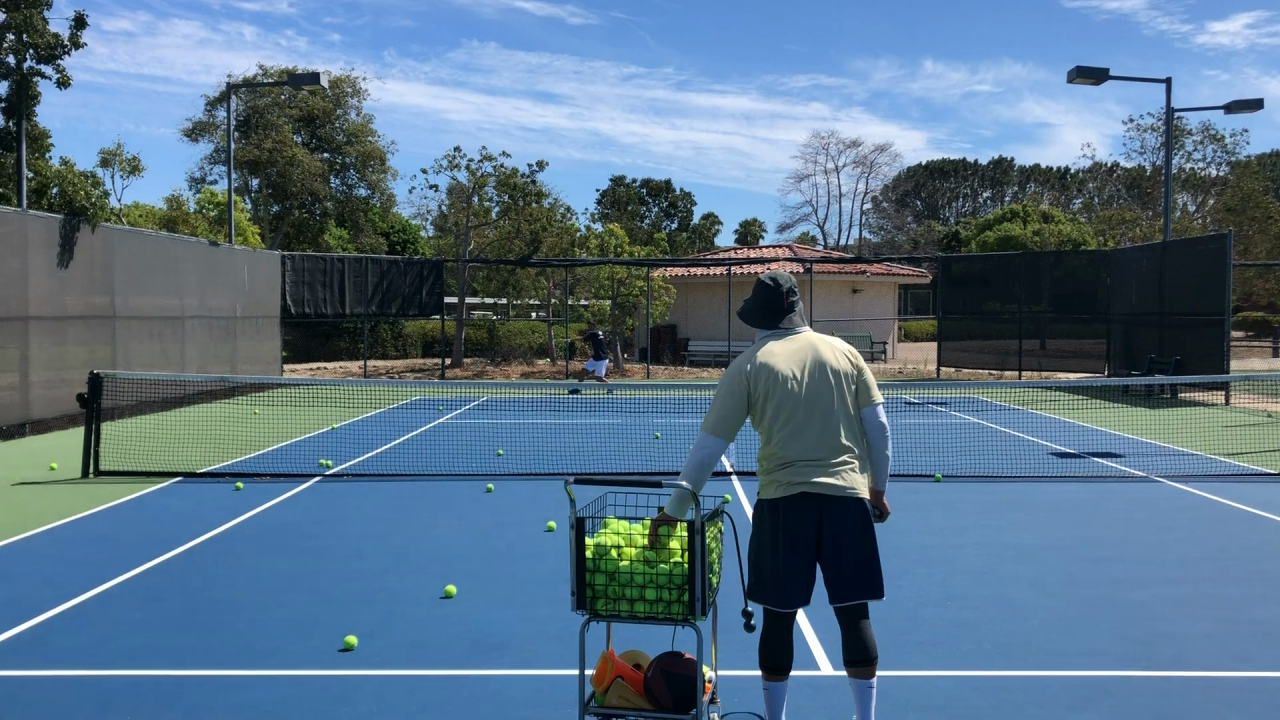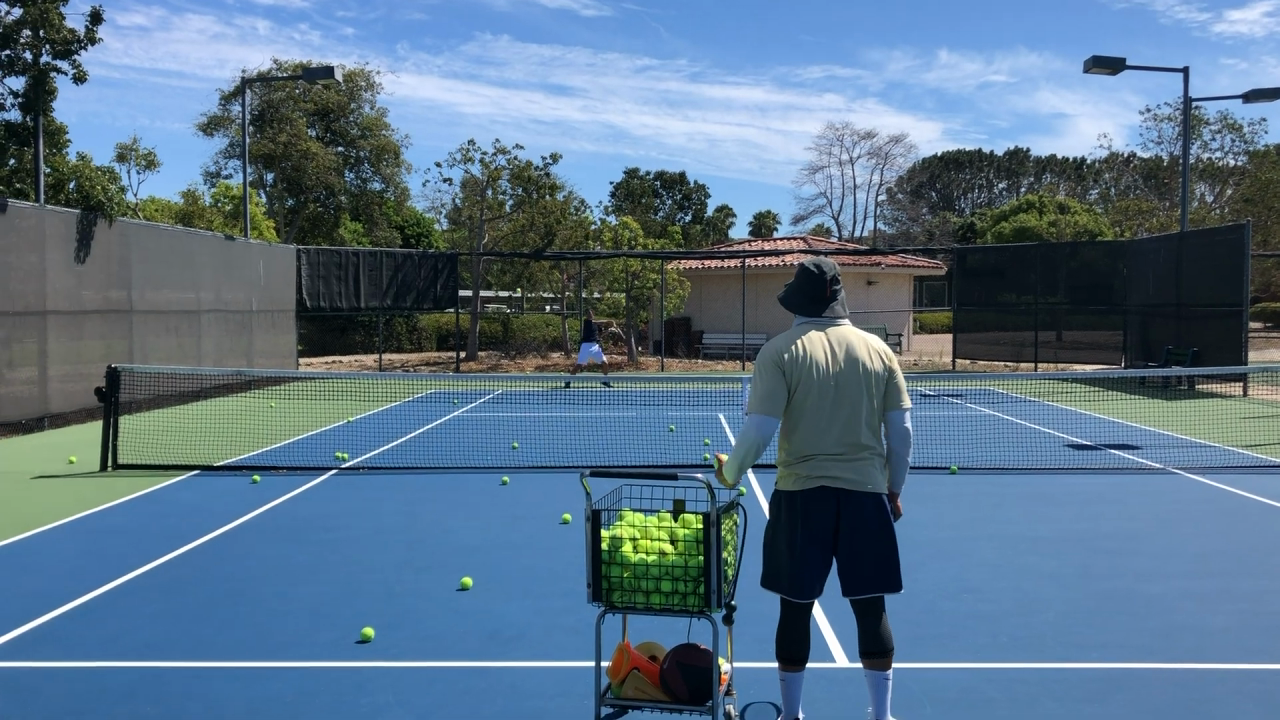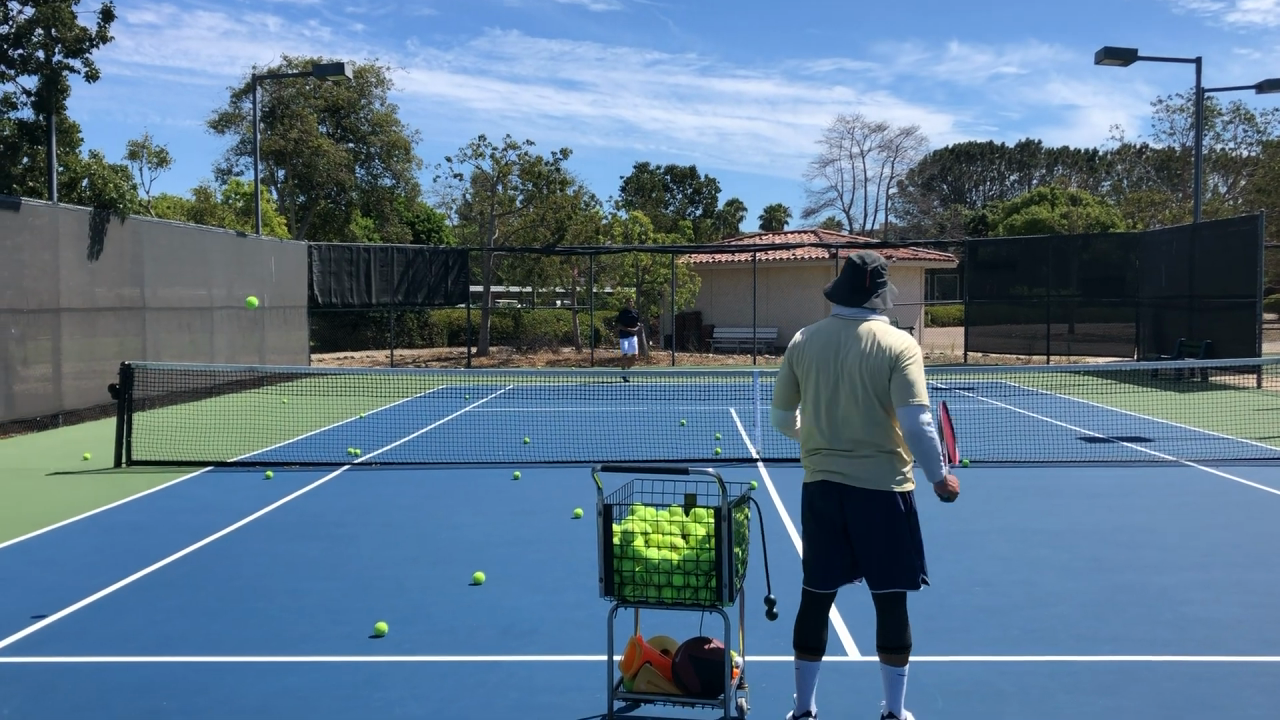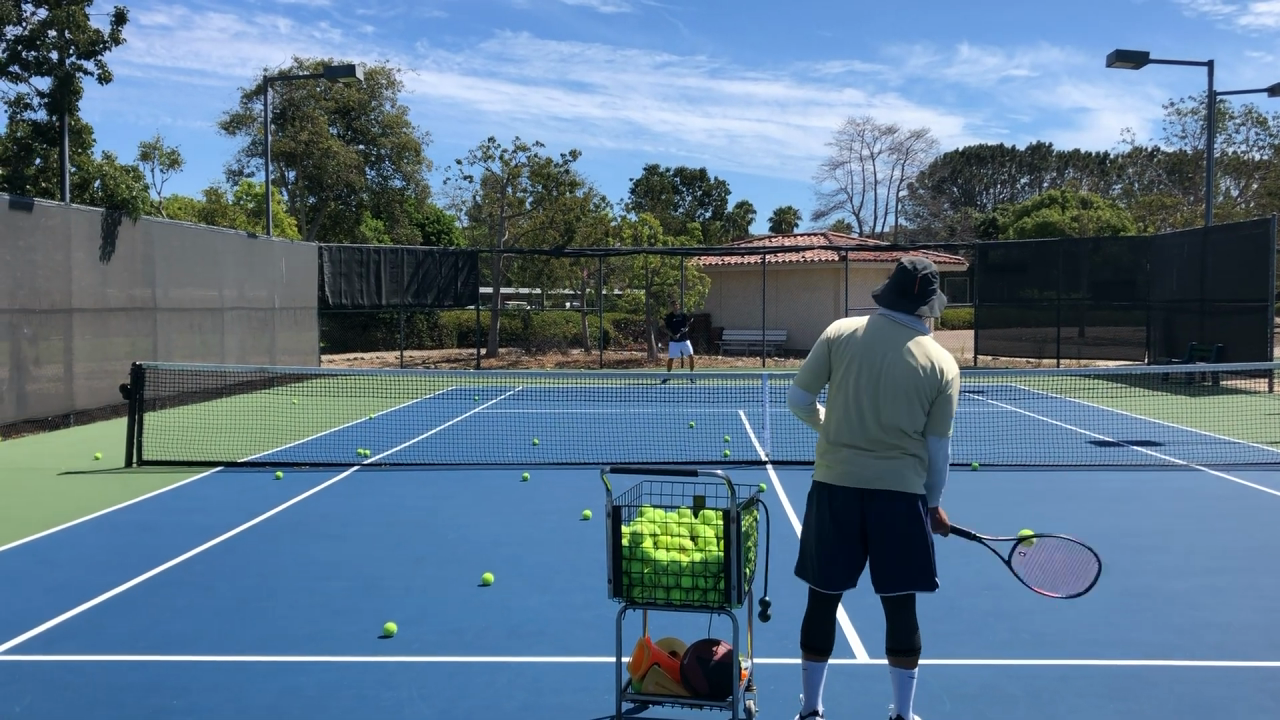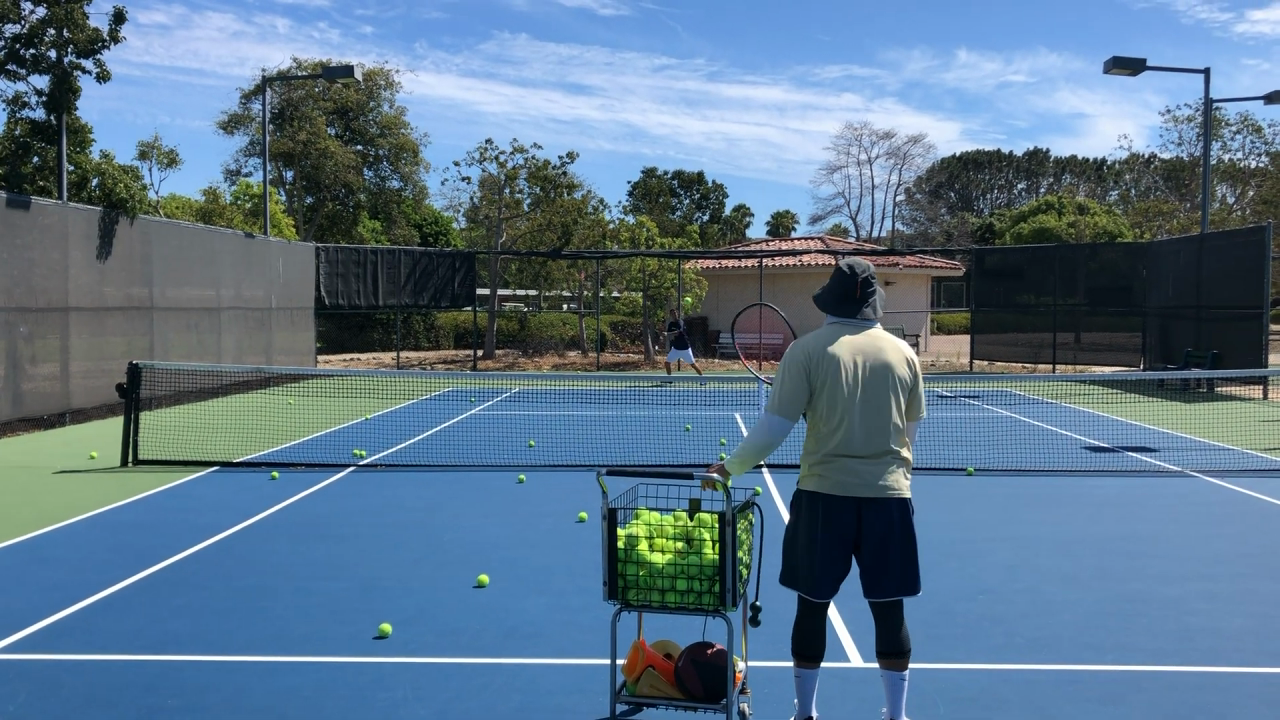
dt=0.5s
person 1, frame 1
left shoulder: (748, 366)
right shoulder: (844, 351)
left elbow: (707, 448)
right elbow: (877, 426)
left wrist: (672, 510)
right wrist: (878, 488)
left hip: (784, 502)
right hip: (848, 499)
left knee: (778, 616)
right knee: (854, 614)
person 1, frame 2
left shoulder: (780, 351)
right shoulder: (877, 349)
left elbow: (759, 430)
right elbow: (901, 430)
left wrist: (730, 474)
right wrist: (894, 490)
left hip: (801, 494)
right hip: (866, 494)
left knee: (795, 607)
right knee: (871, 608)
person 1, frame 3
left shoulder: (803, 339)
right shoulder: (897, 344)
left elbow: (780, 417)
right elbow: (917, 425)
right wrist: (940, 479)
left hip: (822, 487)
right hip: (881, 491)
left knee: (816, 598)
right knee: (890, 602)
person 1, frame 4
left shoulder: (840, 332)
right shoulder: (940, 362)
left elbow: (798, 397)
right elbow: (936, 451)
right wrist: (934, 505)
left hip: (835, 486)
right hip: (898, 494)
left knee: (823, 599)
right knee: (900, 606)
person 1, frame 5
left shoulder: (808, 349)
right shoulder: (902, 352)
left elbow: (774, 427)
right elbow: (910, 428)
left wrist: (731, 466)
left hip: (824, 495)
right hip: (887, 497)
left knee: (812, 608)
right knee: (888, 611)
